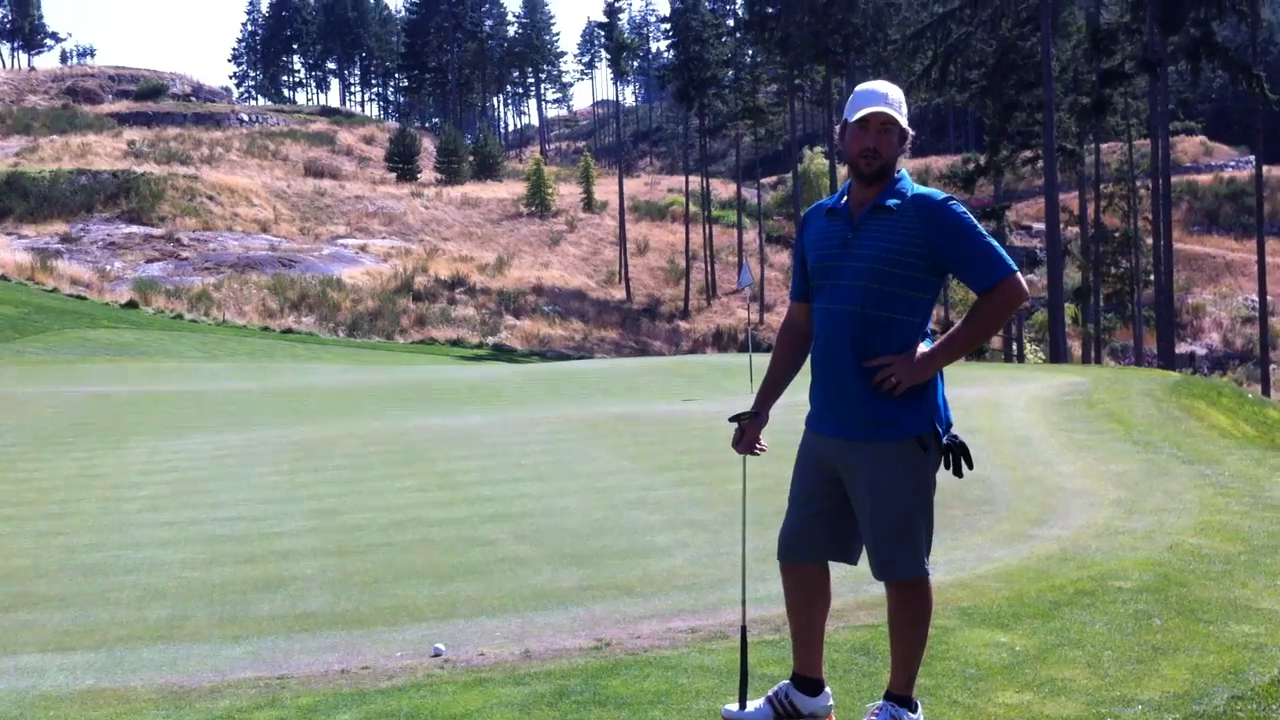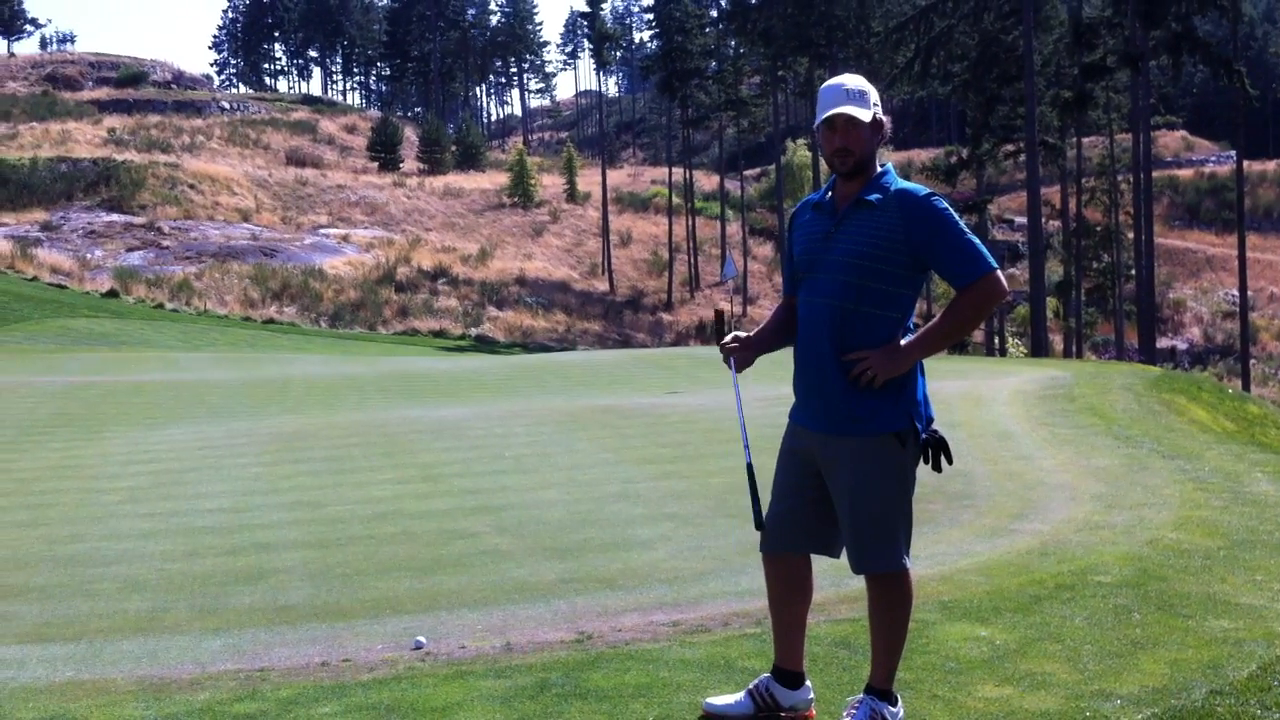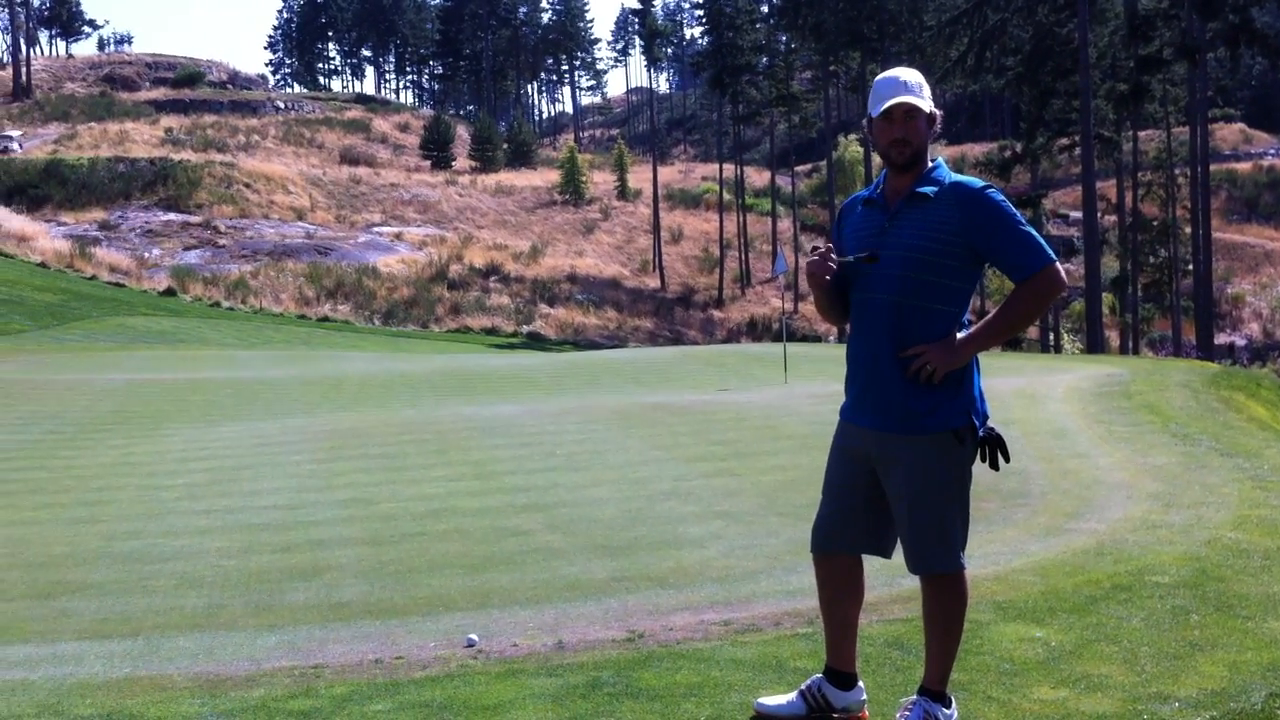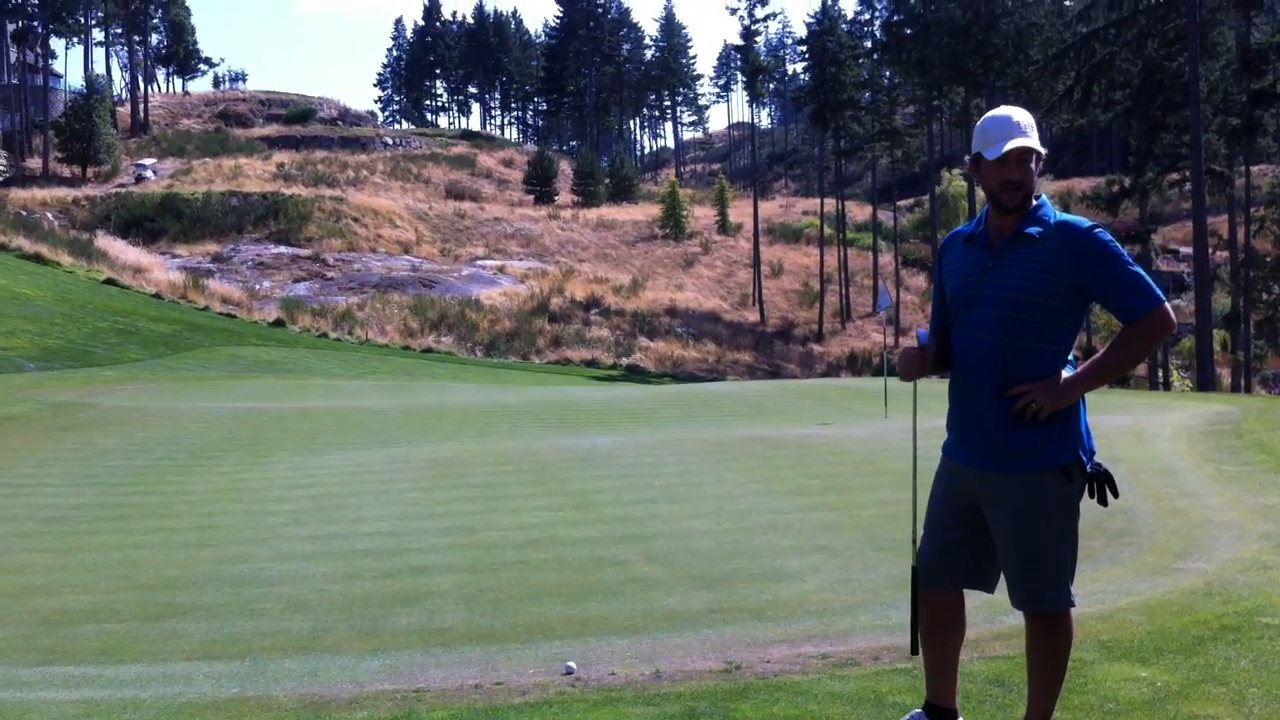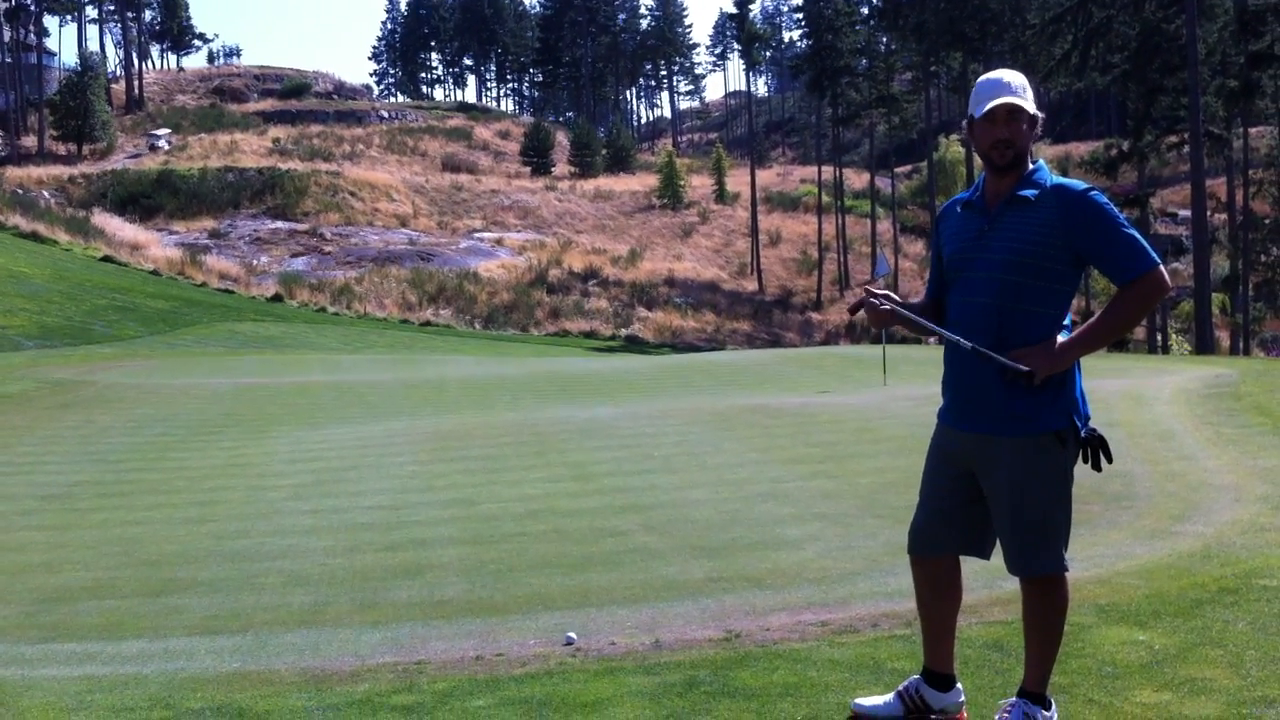
dt=1s
person 1, frame 1
left shoulder: (932, 214)
right shoulder: (816, 221)
left elbow: (1008, 290)
left wrist: (932, 358)
right wrist: (761, 407)
left hip: (897, 431)
right hip: (825, 427)
left knee: (902, 569)
right knee: (800, 554)
person 1, frame 2
left shoulder: (914, 208)
right shoulder: (804, 215)
left elbow: (988, 288)
left wrist: (908, 351)
right wrist: (755, 337)
left hip: (878, 423)
right hip: (808, 419)
left knee: (882, 562)
right knee: (781, 546)
person 1, frame 3
left shoulder: (970, 201)
right shoulder: (853, 210)
left elbow: (1047, 279)
left wrist: (969, 342)
right wrist: (823, 284)
left hip: (934, 421)
right hip: (860, 415)
left knee: (938, 562)
right knee: (833, 545)
person 1, frame 4
left shoulder: (1077, 241)
right shoulder: (953, 248)
left elbow: (1157, 320)
left wrist: (1075, 383)
right wrist: (922, 358)
left hip: (1041, 461)
right hip: (964, 455)
left knee: (1043, 600)
right knee: (934, 582)
person 1, frame 5
left shoulder: (1072, 203)
right shoulder: (952, 214)
left elbow: (1151, 282)
left wrist: (1070, 347)
right wrist: (898, 309)
left hip: (1035, 424)
right hip: (959, 420)
left knee: (1038, 566)
right knee: (930, 547)
